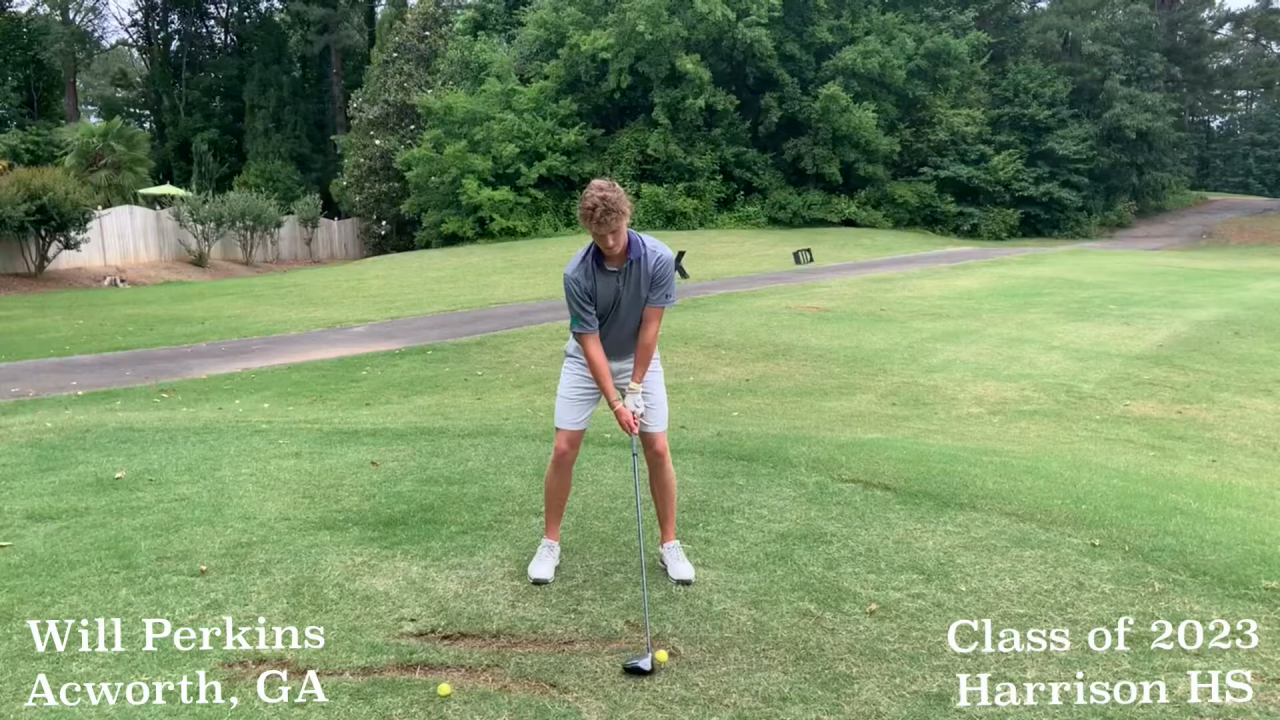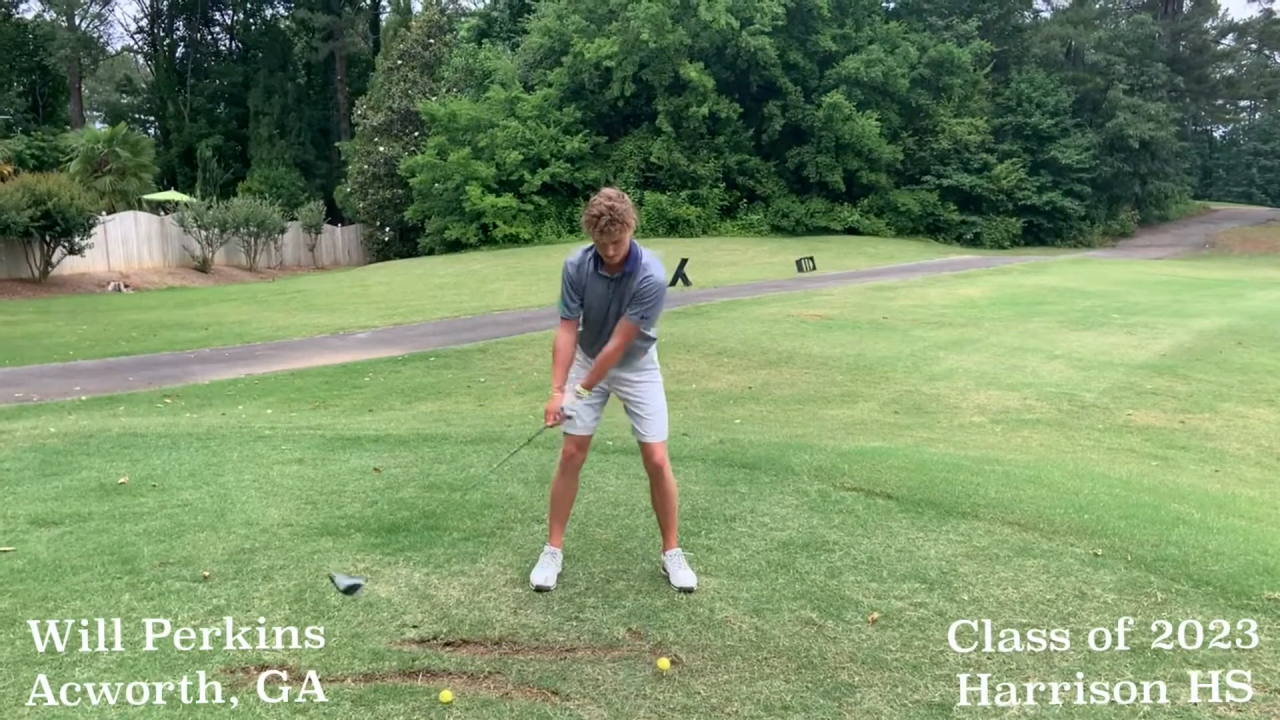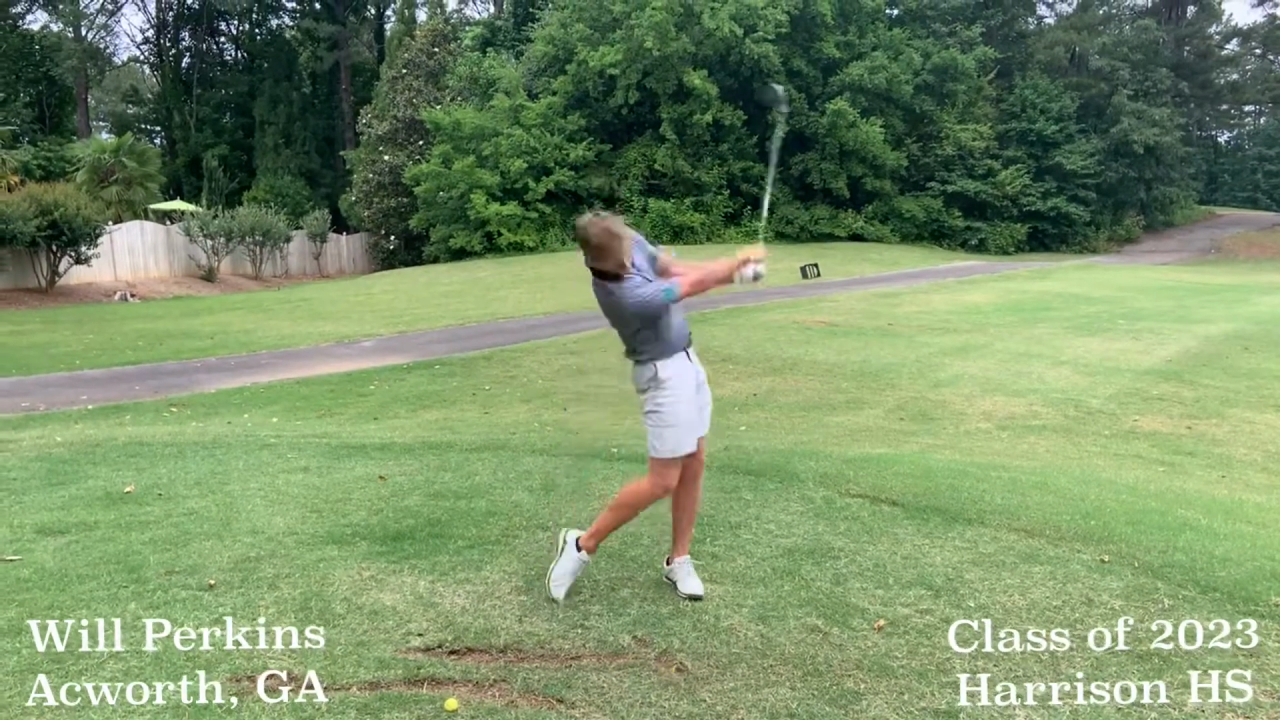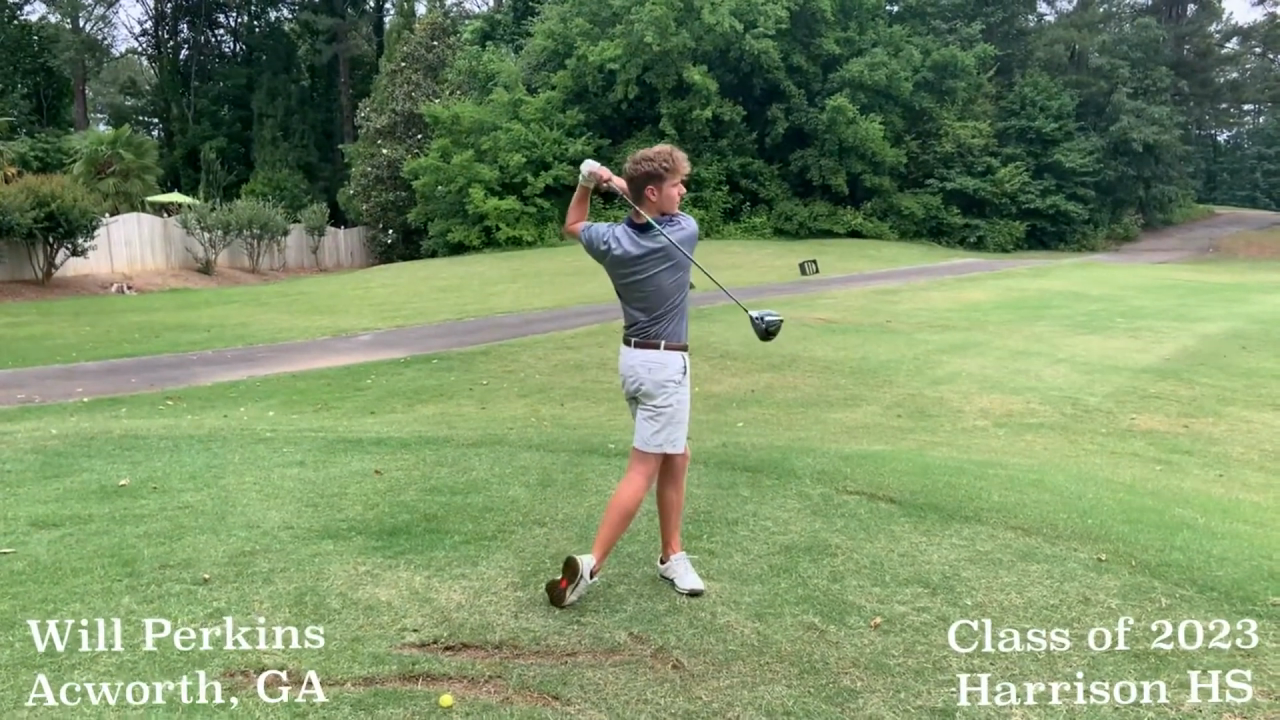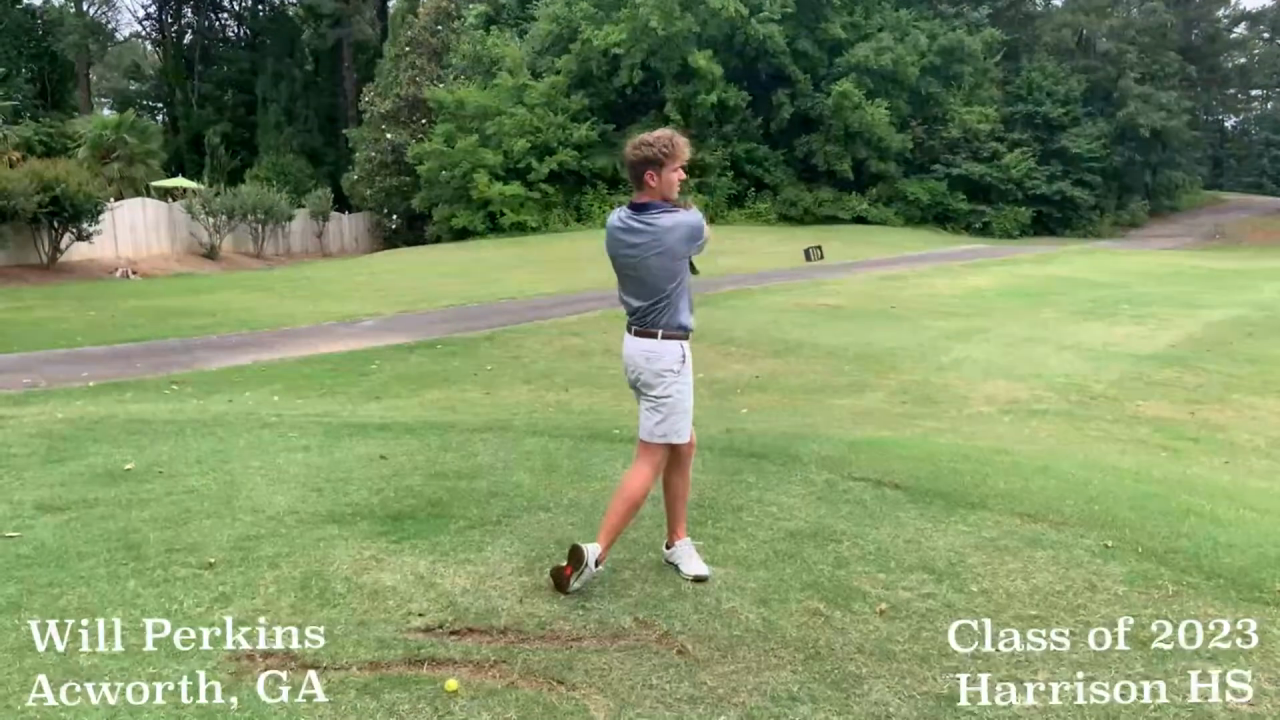
dt=1s
person 1, frame 1
left shoulder: (658, 259)
right shoulder: (576, 273)
left elbow: (649, 328)
right elbow: (590, 341)
left wrist: (635, 388)
right wrist: (614, 402)
left hip: (639, 359)
right hip: (586, 361)
left knee: (658, 450)
right knee: (563, 450)
left ankle: (669, 545)
right ankle: (550, 543)
person 1, frame 2
left shoulder: (652, 278)
right shoulder: (576, 264)
left elbow: (619, 344)
right elbow: (566, 329)
left wrist: (581, 392)
right wrist: (557, 391)
left hip: (637, 367)
right hip: (586, 363)
left knee: (657, 461)
right knee: (571, 456)
left ankle: (671, 552)
right ankle: (552, 549)
person 1, frame 3
left shoulder: (623, 243)
right shoulder: (619, 293)
left elbow: (665, 265)
right elbow: (685, 286)
left wrist: (730, 267)
right wrist: (739, 262)
left hip: (683, 362)
right hip: (661, 375)
left knee: (695, 463)
right knee: (663, 480)
left ankle: (679, 559)
right ankle: (582, 544)
person 1, frame 4
left shoulder: (609, 241)
right shoulder: (684, 233)
left elbow: (573, 225)
right elbow: (670, 215)
left wrist: (586, 183)
right wrist: (618, 183)
left hip: (633, 357)
right hip: (664, 363)
left knee: (676, 458)
right knee: (643, 470)
left ankle: (672, 555)
right ankle: (589, 565)
person 1, frame 5
left shoulder: (615, 224)
right shoulder: (684, 225)
left hip: (637, 344)
right hip: (665, 351)
left knee: (683, 445)
right knee: (650, 460)
left ankle: (677, 541)
right ankle: (594, 553)
